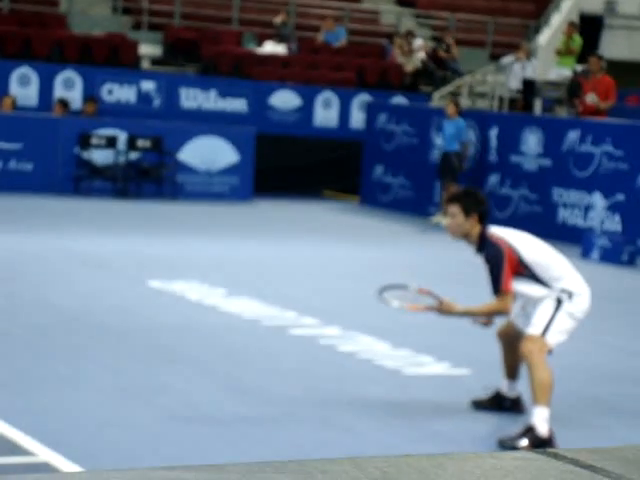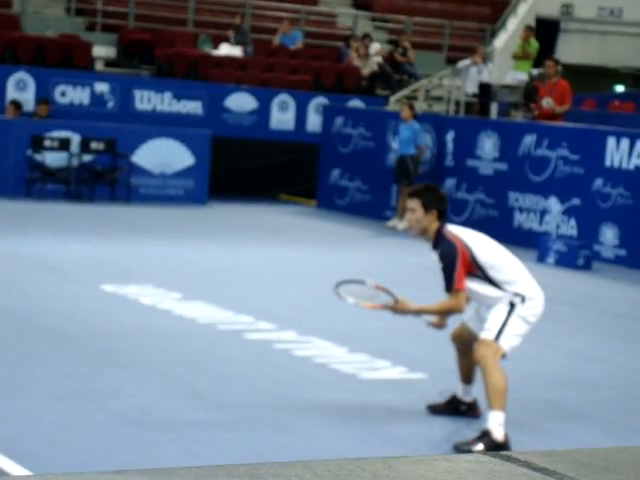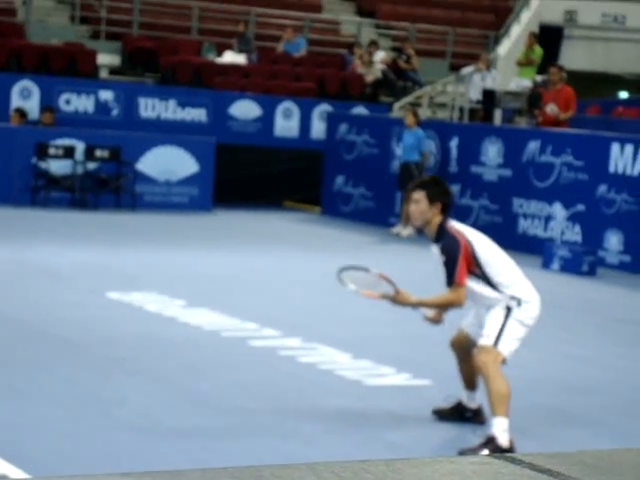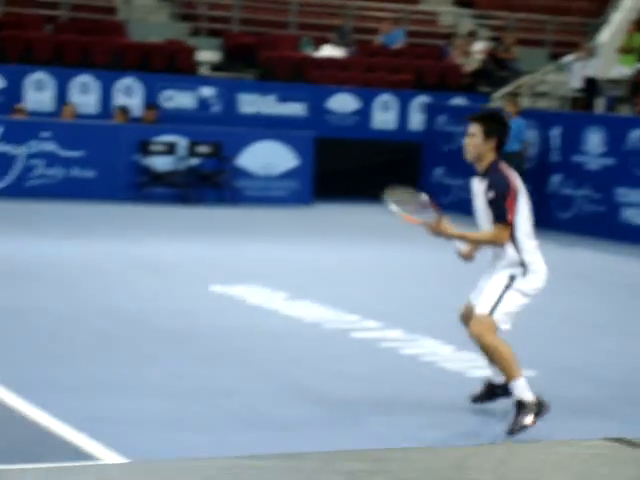
dt=0.7s
person 1, frame 1
left shoulder: (494, 248)
right shoulder: (491, 237)
left elbow: (505, 305)
right elbow: (508, 296)
left wrist: (458, 310)
right wrist: (490, 313)
left hip: (567, 294)
right hip: (546, 291)
left knee: (531, 348)
right knee: (508, 335)
left ankle: (540, 431)
right ankle: (509, 397)
person 1, frame 2
left shoulder: (449, 246)
right shoulder: (448, 237)
left elbow: (457, 303)
right elbow: (463, 290)
left wrist: (412, 309)
right wrist: (444, 314)
left hip: (520, 298)
right hip: (501, 295)
left knee: (485, 353)
right knee: (461, 338)
left ankle: (496, 435)
right ankle: (465, 401)
person 1, frame 3
left shoulder: (451, 241)
right shoulder: (446, 234)
left elbow: (457, 297)
right elbow: (460, 288)
left wrist: (413, 302)
right wrist: (441, 309)
left hip: (515, 302)
right hip: (496, 300)
left knee: (486, 360)
right knee: (461, 344)
left ankle: (501, 440)
right ankle: (470, 407)
person 1, frame 4
left shoulder: (502, 180)
right shoulder: (481, 178)
left elbow: (501, 236)
left wrist: (454, 234)
right wrist: (474, 245)
left hip: (522, 269)
right hip: (506, 267)
left knee: (480, 328)
right knee: (469, 317)
left ankle: (527, 400)
right ankle: (500, 380)
